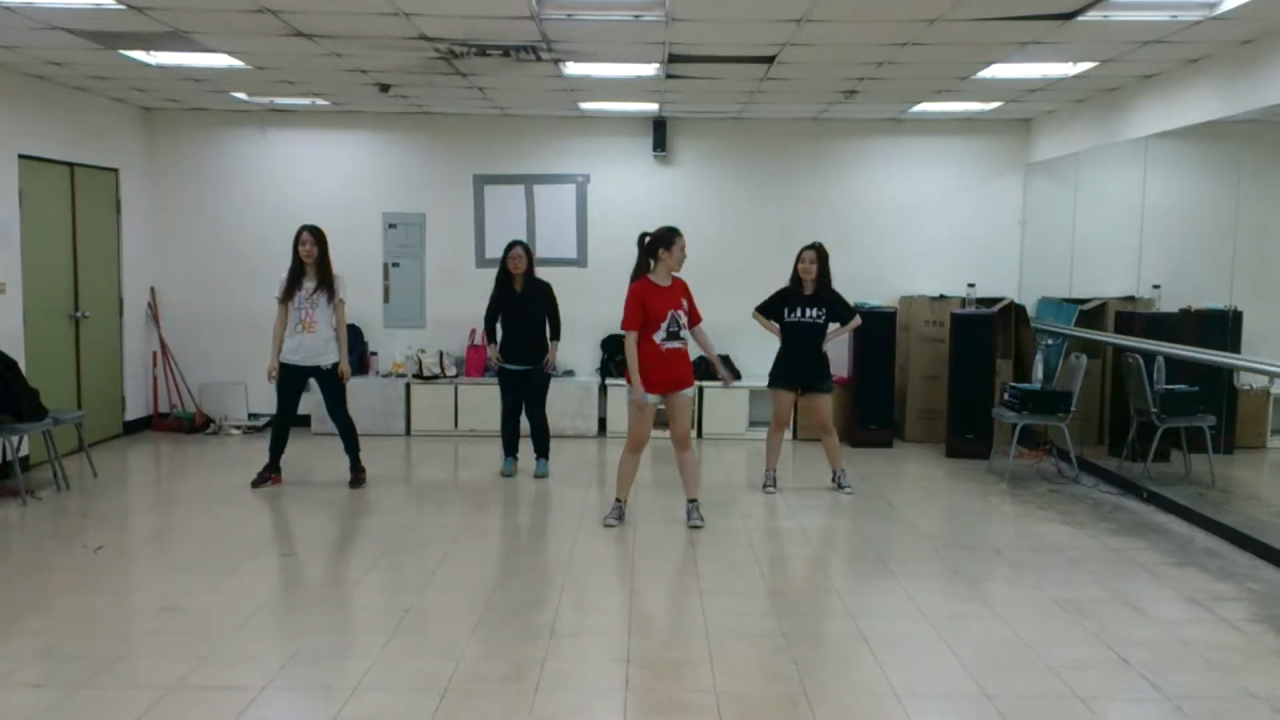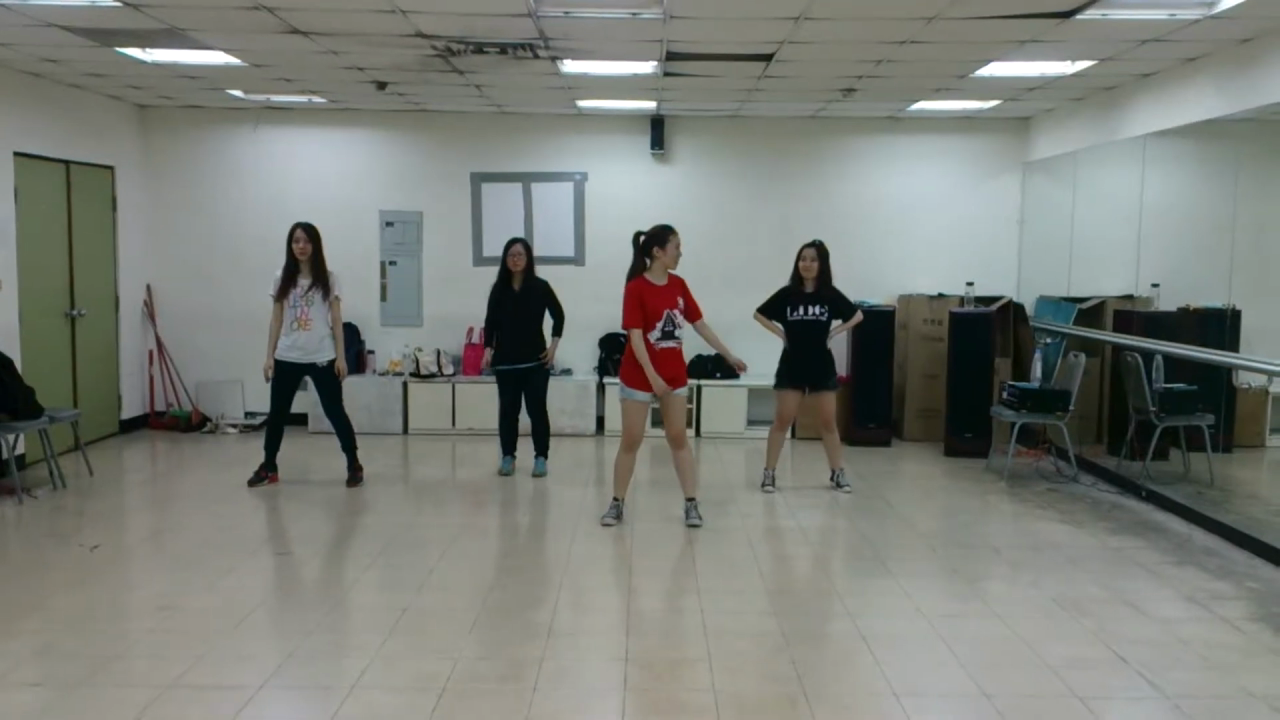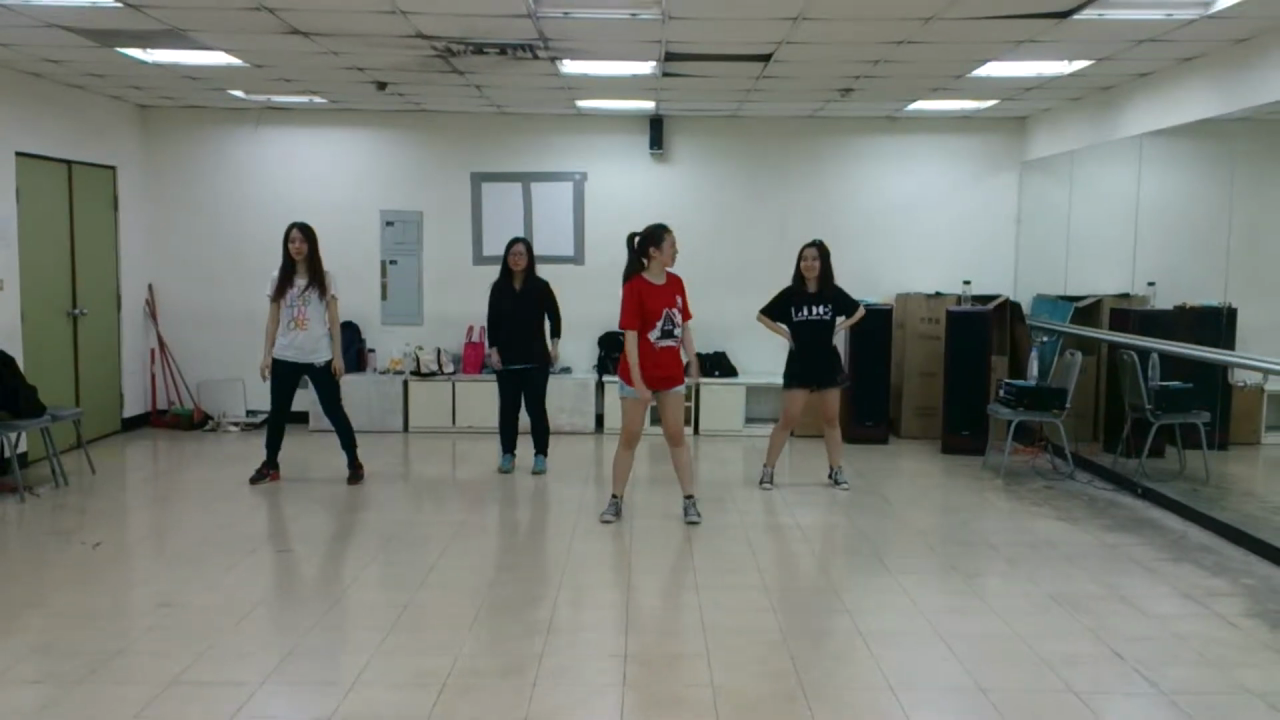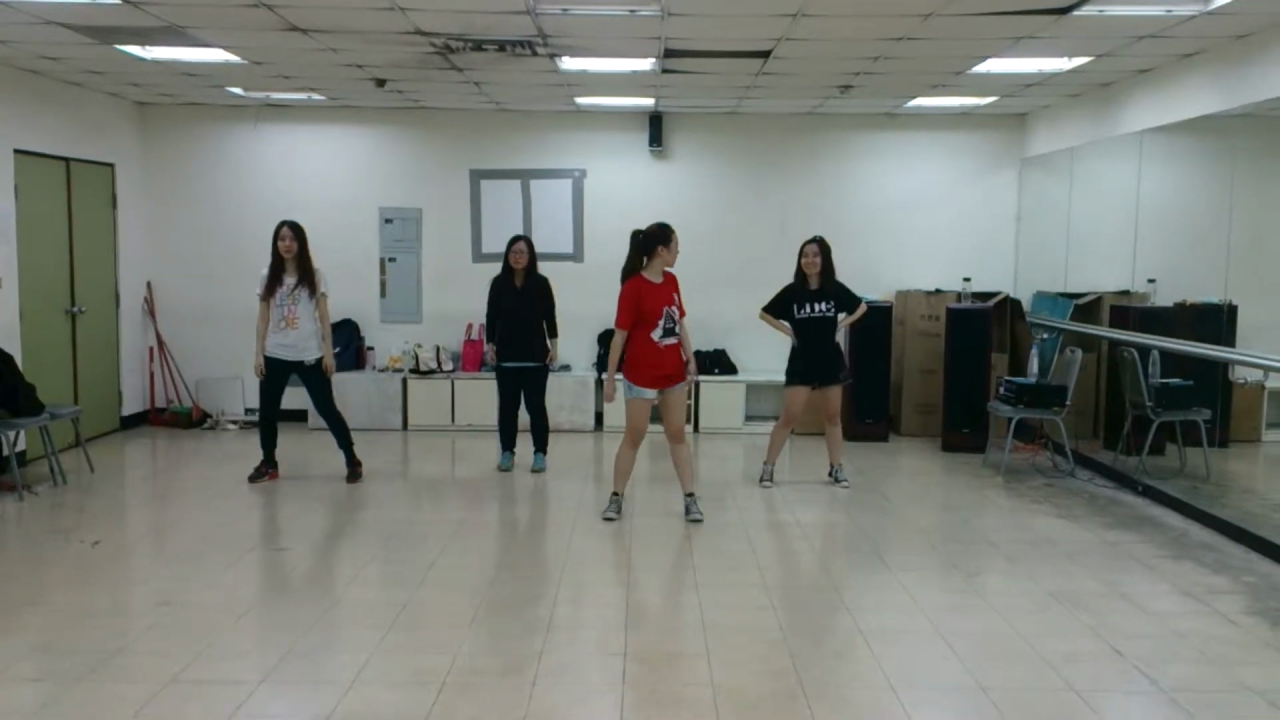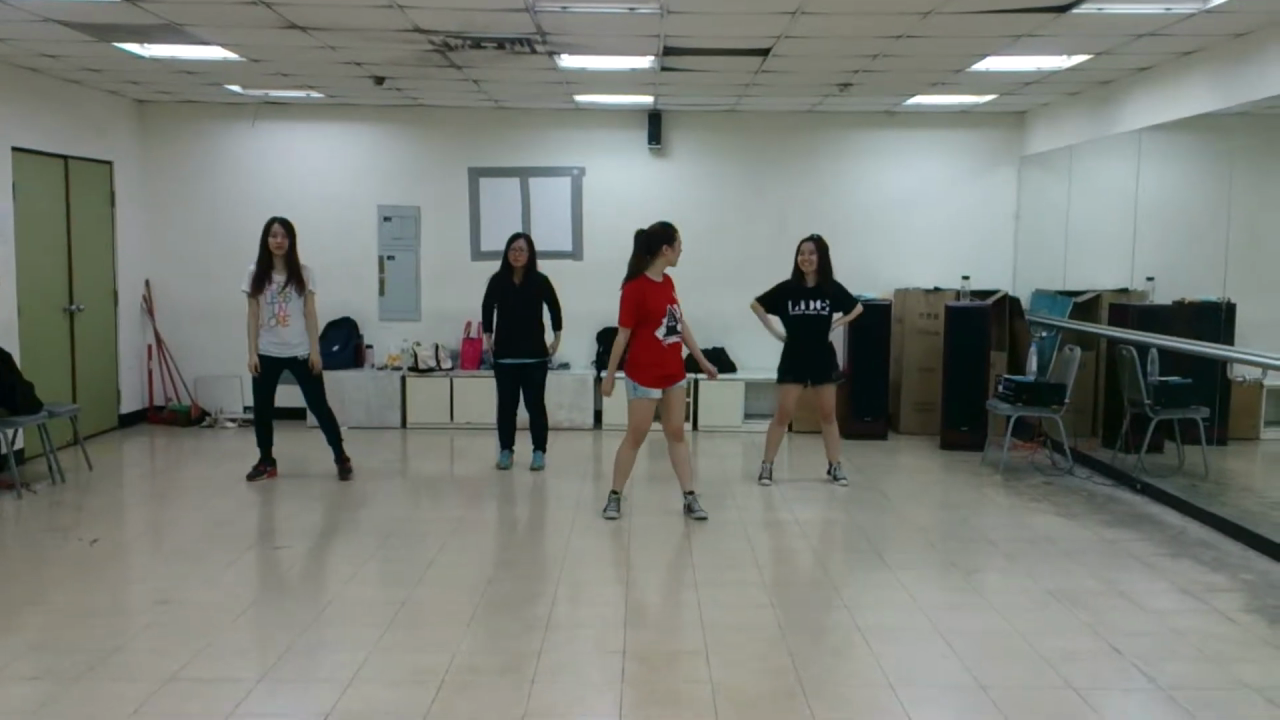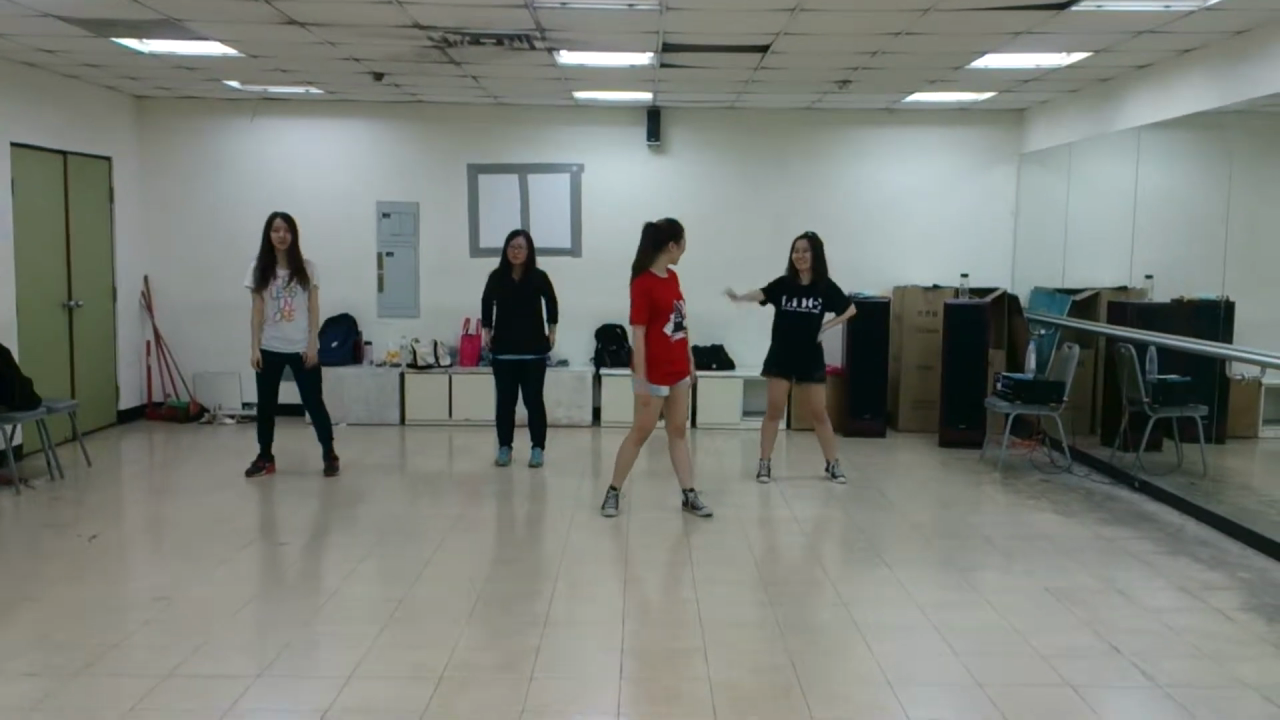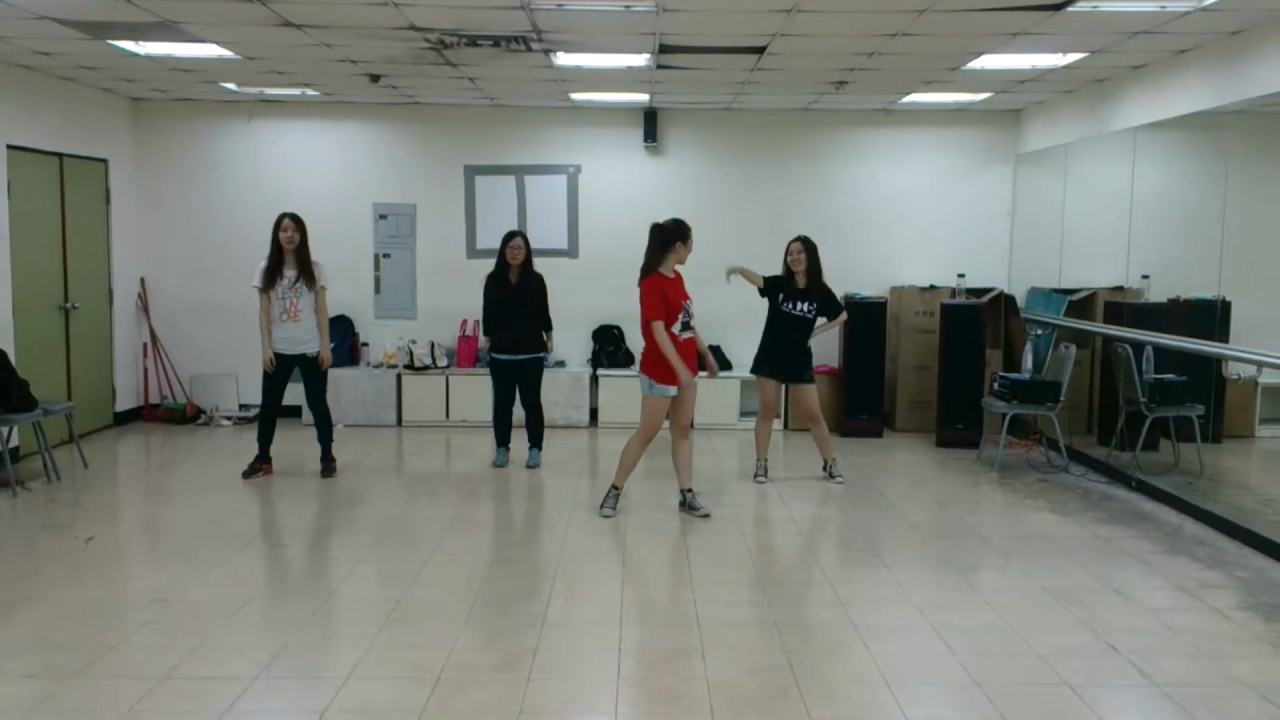
dt=0.2s
person 1, frame 1
left shoulder: (681, 287)
right shoulder: (639, 289)
left elbow: (696, 329)
right elbow: (631, 339)
left wrist: (718, 365)
right wrist: (637, 383)
left hip: (681, 378)
right hip: (647, 381)
left knee: (683, 441)
right knee: (636, 443)
left ankle: (692, 505)
right ankle: (619, 505)
person 1, frame 2
left shoulder: (679, 285)
right shoulder: (636, 287)
left elbow: (699, 324)
right elbow: (634, 336)
left wrist: (729, 356)
right wrist: (652, 376)
left hip: (676, 375)
right hip: (638, 377)
left knee: (678, 440)
right knee: (630, 441)
left ankle: (691, 503)
right ankle: (617, 503)
person 1, frame 3
left shoulder: (677, 283)
right shoulder: (634, 287)
left elbow: (685, 326)
right elbow: (630, 337)
left wrist: (692, 361)
right wrist: (637, 381)
left hip: (671, 375)
right hip: (638, 376)
left knee: (677, 437)
right knee: (629, 438)
left ankle: (689, 500)
right ankle: (615, 500)
person 1, frame 4
left shoulder: (672, 281)
right shoulder: (633, 287)
right elbow: (620, 335)
left wrist: (691, 362)
right wrist: (610, 378)
left hip: (674, 373)
right hip: (642, 375)
left knee: (678, 434)
right knee: (634, 437)
left ankle: (690, 499)
right ankle: (616, 498)
person 1, frame 5
left shoulder: (668, 282)
right shoulder: (636, 287)
right elbow: (623, 333)
left wrist: (701, 359)
right wrist: (610, 373)
left hip: (674, 372)
right hip: (645, 375)
left knee: (676, 434)
right knee: (636, 435)
left ankle: (689, 497)
right ankle: (615, 496)
person 1, frame 6
left shoulder: (672, 277)
right shoulder: (643, 283)
right elbow: (639, 334)
left wrist: (689, 361)
right wrist: (640, 379)
left hip: (679, 369)
right hip: (653, 371)
left knee: (678, 431)
right knee: (640, 433)
left ankle: (689, 494)
right ankle: (613, 492)
person 1, frame 7
left shoulder: (677, 277)
right shoulder: (652, 282)
right elbow: (658, 331)
left wrist: (706, 353)
right wrist: (681, 368)
left hip: (685, 369)
right hip: (660, 371)
left knee: (682, 431)
right knee: (646, 433)
left ankle: (687, 494)
right ankle: (614, 491)
person 2, frame 1
left shoulder: (333, 282)
right shoulder: (288, 281)
left elbow: (340, 323)
right elbow: (281, 322)
left wrist: (344, 359)
right wrist: (274, 358)
left hip: (326, 360)
right hip: (292, 361)
left knee: (339, 414)
right knee: (283, 414)
left ankle: (356, 467)
right ankle: (272, 468)
person 2, frame 2
left shoulder: (328, 279)
right shoulder: (282, 279)
left elbow: (336, 320)
right elbow: (276, 320)
left wrist: (341, 356)
right wrist: (269, 356)
left hip: (322, 358)
right hip: (287, 358)
left knee: (335, 412)
right knee: (277, 412)
left ankle: (354, 466)
right ankle: (269, 467)
person 2, frame 3
left shoulder: (324, 278)
right shoulder: (279, 278)
left elbow: (333, 319)
right elbow: (273, 320)
left wrist: (337, 355)
right wrist: (267, 355)
left hip: (319, 357)
right hip: (285, 357)
left knee: (334, 410)
right knee: (277, 412)
left ankle: (354, 463)
right ankle: (271, 465)
person 2, frame 4
left shoulder: (314, 276)
right shoulder: (269, 277)
left elbow: (323, 317)
right elbow: (263, 318)
left wrist: (328, 353)
right wrist: (259, 354)
left hip: (309, 355)
right hip: (275, 356)
left knee: (326, 408)
right knee: (267, 410)
left ankle: (352, 461)
right ankle: (269, 463)
person 2, frame 5
left shoulder: (303, 273)
right shoulder: (256, 273)
left elbow: (310, 314)
right elbow: (253, 315)
left wrist: (315, 349)
right wrist: (252, 352)
left hip: (301, 352)
right hip: (267, 353)
left knee: (318, 405)
right knee: (262, 408)
left ankle: (341, 459)
right ankle: (266, 461)
person 2, frame 6
left shoulder: (306, 267)
right shoulder: (259, 268)
left elbow: (313, 309)
right elbow: (256, 311)
left wrist: (312, 344)
right wrist: (254, 347)
left hip: (302, 348)
right hip: (270, 349)
left knee: (313, 402)
right knee: (266, 404)
left ankle: (329, 456)
right ankle: (265, 457)
person 2, frame 7
left shoulder: (314, 268)
right shoulder: (267, 269)
left elbow: (321, 310)
right elbow: (264, 312)
left wrist: (325, 346)
right wrist: (266, 348)
left hip: (311, 349)
right hip: (279, 349)
left knee: (317, 403)
right knee: (269, 404)
left ankle: (327, 458)
right ankle: (263, 459)
person 3, frame 1
left shoulder: (830, 297)
right shoulder: (786, 295)
left elbow: (855, 320)
right elbow: (758, 313)
left wrist: (830, 336)
right wrist: (777, 332)
left hip: (816, 368)
right hip: (786, 367)
left knee: (826, 425)
right knee: (779, 422)
left ankle: (839, 474)
right ankle: (770, 474)
person 3, frame 2
left shoulder: (831, 295)
right shoulder: (787, 294)
left elbow: (857, 316)
right elbow: (759, 314)
left wrist: (834, 332)
right wrist: (780, 332)
left hip: (821, 366)
right hip: (791, 366)
left knee: (828, 423)
right knee: (782, 421)
left ankle: (837, 473)
right ankle: (769, 472)
person 3, frame 3
left shoulder: (833, 293)
right shoulder: (790, 294)
left elbow: (859, 311)
right elbow: (762, 316)
left wrist: (838, 329)
right wrist: (785, 334)
left hip: (828, 364)
right hip: (799, 365)
left knee: (831, 420)
right knee: (787, 420)
left ankle: (836, 470)
right ankle: (768, 469)
person 3, frame 4
left shoulder: (835, 289)
right shoulder: (792, 291)
left elbow: (861, 307)
right elbow: (765, 314)
left wrist: (840, 326)
right wrist: (788, 331)
left hip: (830, 361)
right hip: (801, 363)
left knee: (832, 417)
right knee: (788, 418)
left ankle: (836, 468)
right ankle: (768, 467)
person 3, frame 5
left shoulder: (831, 288)
right shoulder: (787, 288)
left elbow: (857, 308)
right elbow: (757, 305)
left wrist: (835, 325)
right wrist: (774, 330)
left hip: (824, 360)
right hip: (793, 361)
left knee: (828, 415)
right knee: (783, 415)
left ankle: (835, 466)
right ankle: (767, 466)
person 3, frame 6
left shoulder: (826, 287)
right shoulder: (783, 284)
left elbow: (850, 310)
right elbow: (759, 295)
left wrist: (826, 327)
right wrist: (738, 296)
left hip: (811, 359)
right hip: (780, 358)
left knee: (820, 414)
right knee: (774, 411)
left ankle: (833, 464)
right ankle: (764, 463)
person 3, frame 7
left shoulder: (820, 291)
right shoulder: (778, 284)
left elbow: (841, 316)
right elbow: (756, 279)
left wrist: (816, 332)
right wrist: (739, 270)
left hip: (800, 361)
right hip: (770, 358)
left knee: (814, 415)
right knee: (767, 411)
left ankle: (830, 463)
right ankle: (761, 463)
person 4, frame 1
left shoulder: (542, 288)
right shoulder: (500, 290)
left elbow: (554, 321)
right elbow: (490, 320)
left wrist: (553, 349)
right wrist: (492, 346)
left hip: (537, 362)
right hip: (508, 362)
left knee: (535, 411)
right knee: (510, 411)
left ankle: (542, 459)
right ankle: (510, 458)
person 4, frame 2
left shoulder: (540, 286)
right shoulder: (499, 288)
left elbow: (558, 316)
right elbow: (490, 322)
left wrist: (553, 345)
right wrist: (488, 349)
left hip: (535, 360)
right hip: (505, 360)
left knee: (537, 409)
right knee: (508, 410)
left ankle: (541, 458)
right ankle: (508, 457)
person 4, frame 3
left shoulder: (540, 286)
right shoulder: (499, 287)
left elbow: (554, 317)
right elbow: (493, 321)
left wrist: (554, 347)
right wrist: (493, 350)
left hip: (536, 358)
right hip: (507, 359)
left knee: (536, 408)
right knee: (508, 408)
left ankle: (540, 455)
right ankle: (508, 455)
person 4, frame 4
left shoulder: (540, 283)
right shoulder: (499, 283)
left elbow: (549, 316)
right elbow: (491, 317)
left wrist: (553, 347)
right wrist: (490, 346)
left hip: (536, 356)
right hip: (506, 357)
left knee: (535, 406)
right knee: (507, 406)
left ankle: (540, 453)
right ankle: (507, 453)
person 4, frame 5
left shoulder: (539, 281)
right shoulder: (497, 281)
left elbow: (554, 308)
right elbow: (487, 308)
left wrist: (557, 338)
right wrist: (487, 335)
left hip: (535, 354)
right hip: (504, 354)
left knee: (535, 403)
right knee: (506, 404)
left ankle: (539, 451)
right ankle: (506, 451)
person 4, frame 6
left shoulder: (539, 277)
right shoulder: (497, 277)
left elbow: (551, 304)
right elbow: (487, 304)
left wrist: (552, 332)
right wrist: (486, 331)
left hip: (534, 350)
right hip: (503, 351)
left knee: (533, 400)
right knee: (505, 400)
left ankle: (538, 448)
right ankle: (504, 447)
person 4, frame 7
left shoulder: (535, 279)
right shoulder: (494, 279)
left elbow: (543, 311)
right elbow: (488, 311)
left wrist: (549, 338)
right wrist: (487, 338)
left hip: (531, 351)
right hip: (501, 352)
left knee: (531, 401)
right knee: (502, 401)
left ankle: (535, 449)
right ankle: (502, 449)
